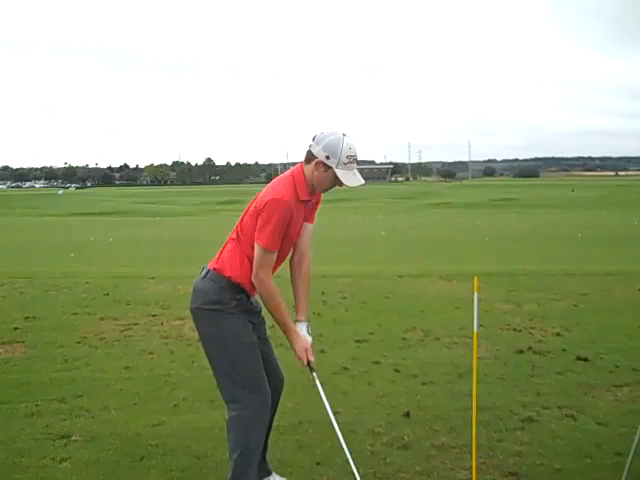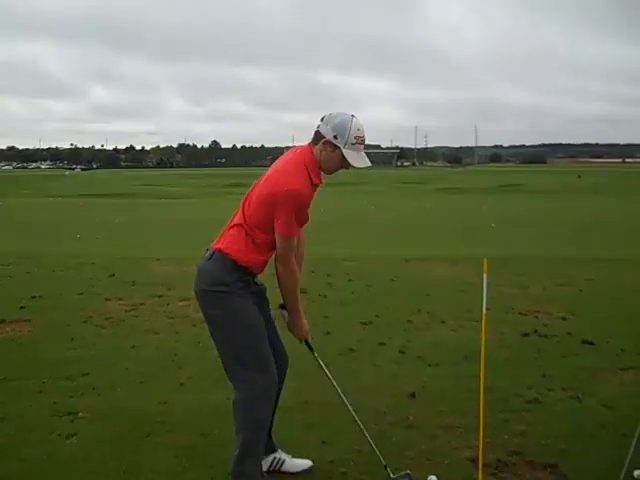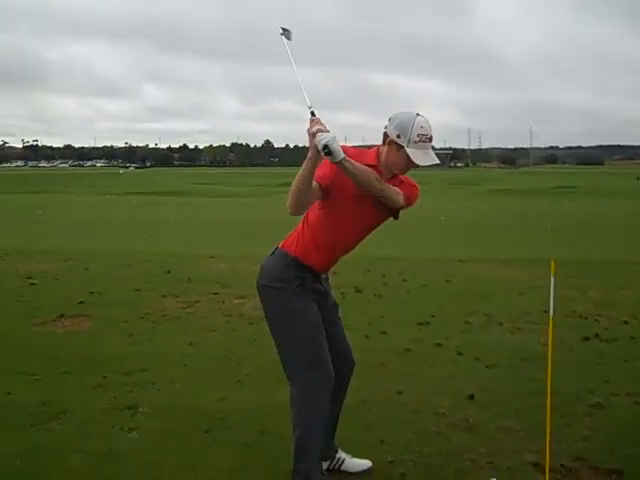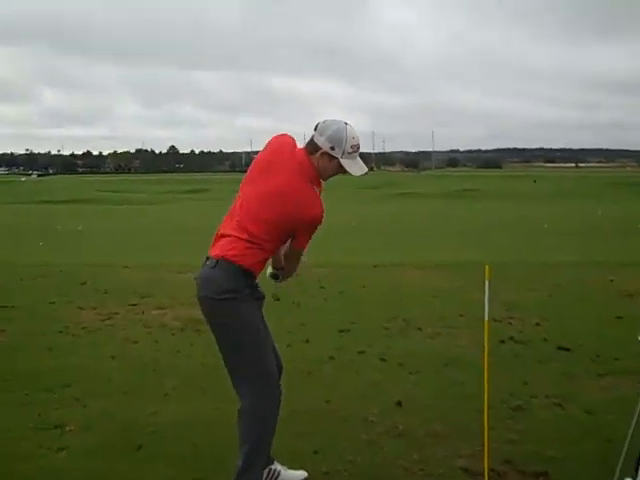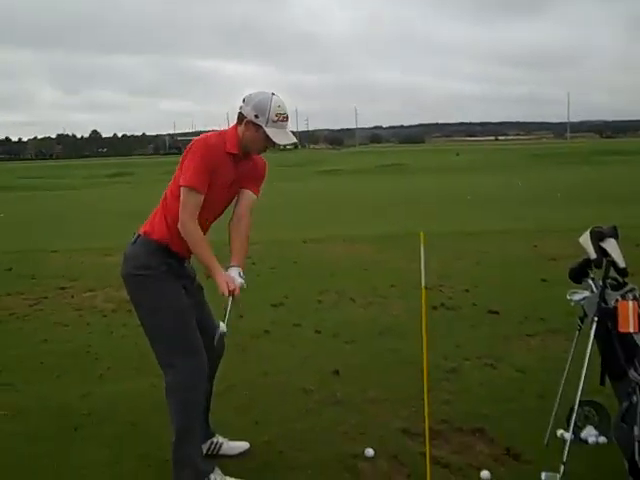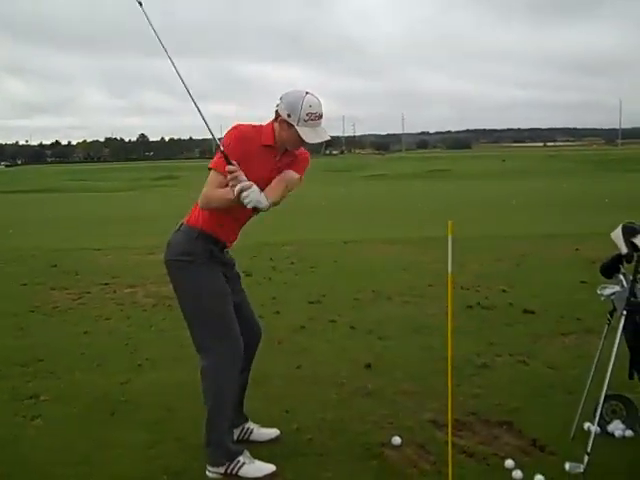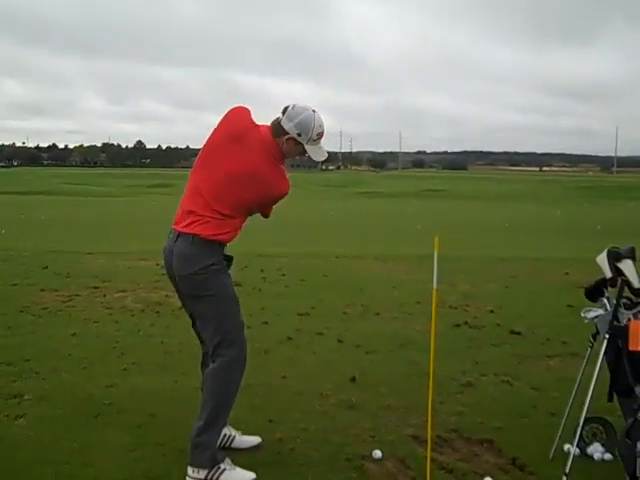
dt=0.7s
person 1, frame 1
left shoulder: (310, 193)
right shoulder: (280, 202)
left elbow: (301, 258)
right elbow: (262, 278)
left wrist: (302, 323)
right wrist: (292, 334)
left hip: (239, 296)
right hip: (219, 298)
left knee: (271, 383)
right knee: (251, 397)
person 1, frame 2
left shoulder: (301, 155)
right shoulder: (295, 188)
left elbow: (296, 240)
right elbow: (285, 261)
left wrist: (292, 295)
right wrist: (297, 315)
left hip: (240, 276)
right hip: (223, 279)
left knee: (275, 363)
right knee: (257, 377)
person 1, frame 3
left shoulder: (407, 191)
right shoulder: (345, 157)
left elbow: (376, 186)
right elbow: (295, 207)
left wrist: (339, 157)
right wrist: (313, 156)
left hip: (316, 278)
right hip: (286, 275)
left knee: (341, 365)
right knee: (314, 376)
person 1, frame 4
left shoulder: (281, 144)
right shoulder: (310, 207)
right elbow: (290, 258)
right wrist: (282, 269)
left hip: (223, 276)
right hip: (229, 286)
left knee: (268, 370)
right knee: (262, 387)
person 1, frame 5
left shoulder: (256, 168)
right shoulder: (206, 146)
left elbow: (242, 218)
right elbow: (185, 221)
left wrist: (236, 270)
right wrist: (216, 273)
left hip: (177, 261)
right hip: (150, 261)
left knee: (210, 347)
right knee: (188, 363)
left ankle: (200, 437)
person 1, frame 6
left shoulder: (299, 160)
right shoulder: (242, 137)
left elbow: (277, 191)
right elbow: (206, 199)
left wrist: (258, 195)
right wrist: (239, 192)
left hip: (218, 251)
right hip: (192, 250)
left knee: (248, 335)
right knee: (223, 348)
left ankle: (232, 422)
person 1, frame 7
left shoulder: (238, 117)
right shoulder: (278, 183)
left hip: (178, 247)
right hip: (202, 257)
left knee: (218, 344)
right knee: (231, 353)
left ankle: (213, 427)
